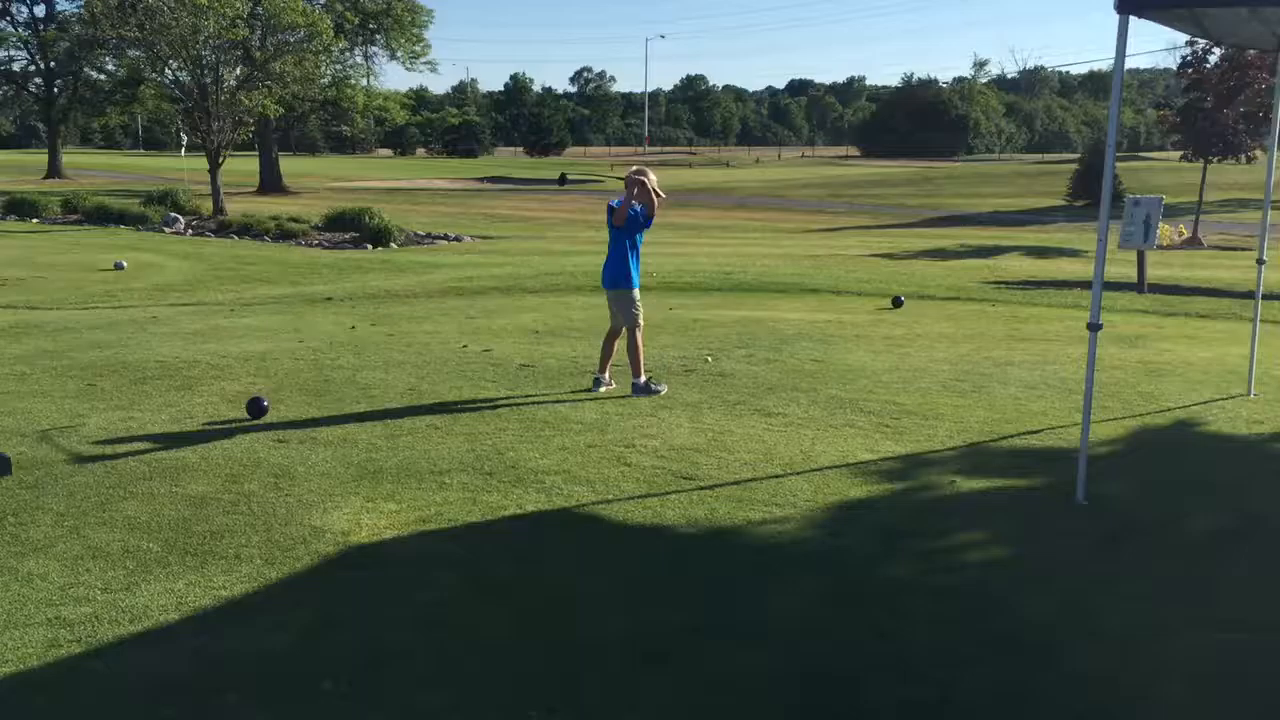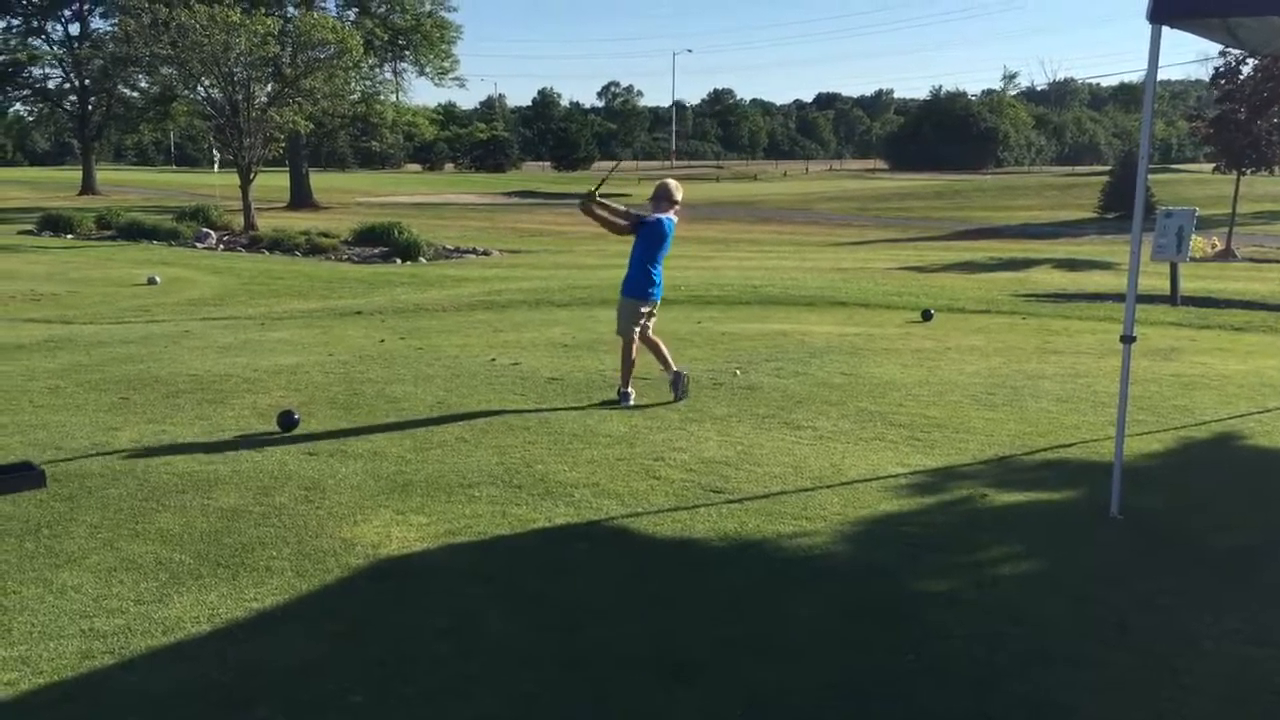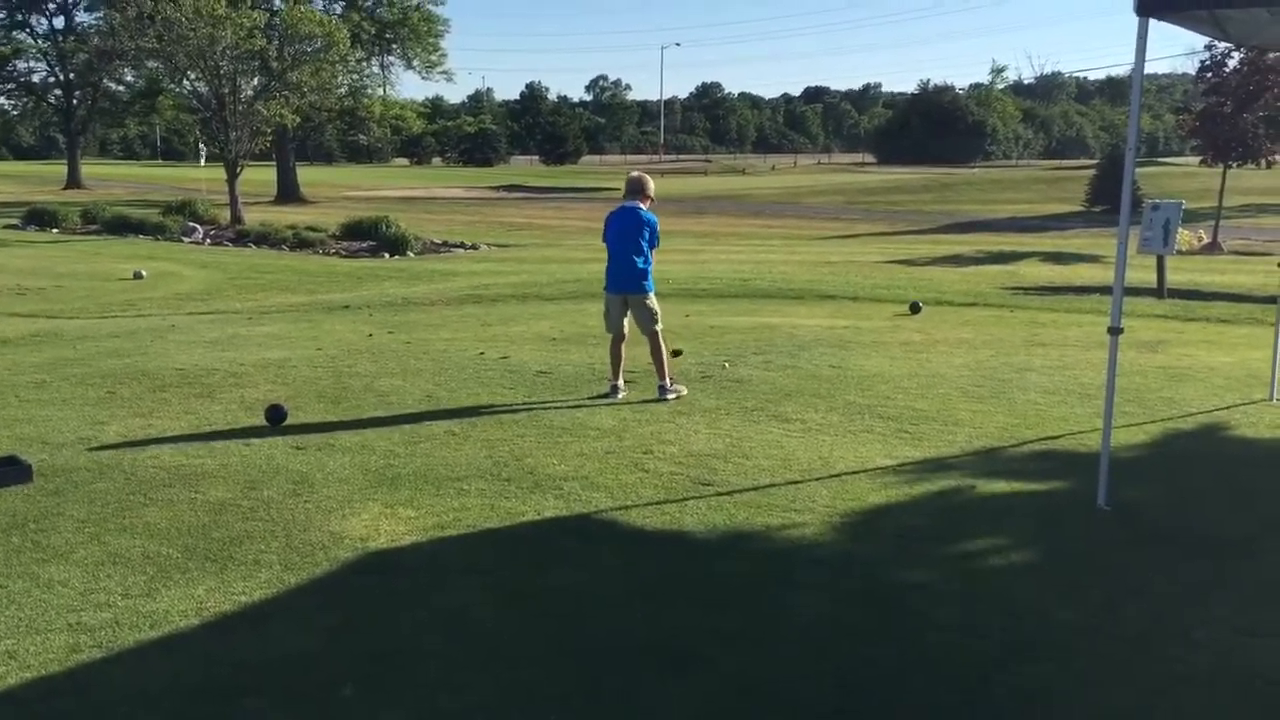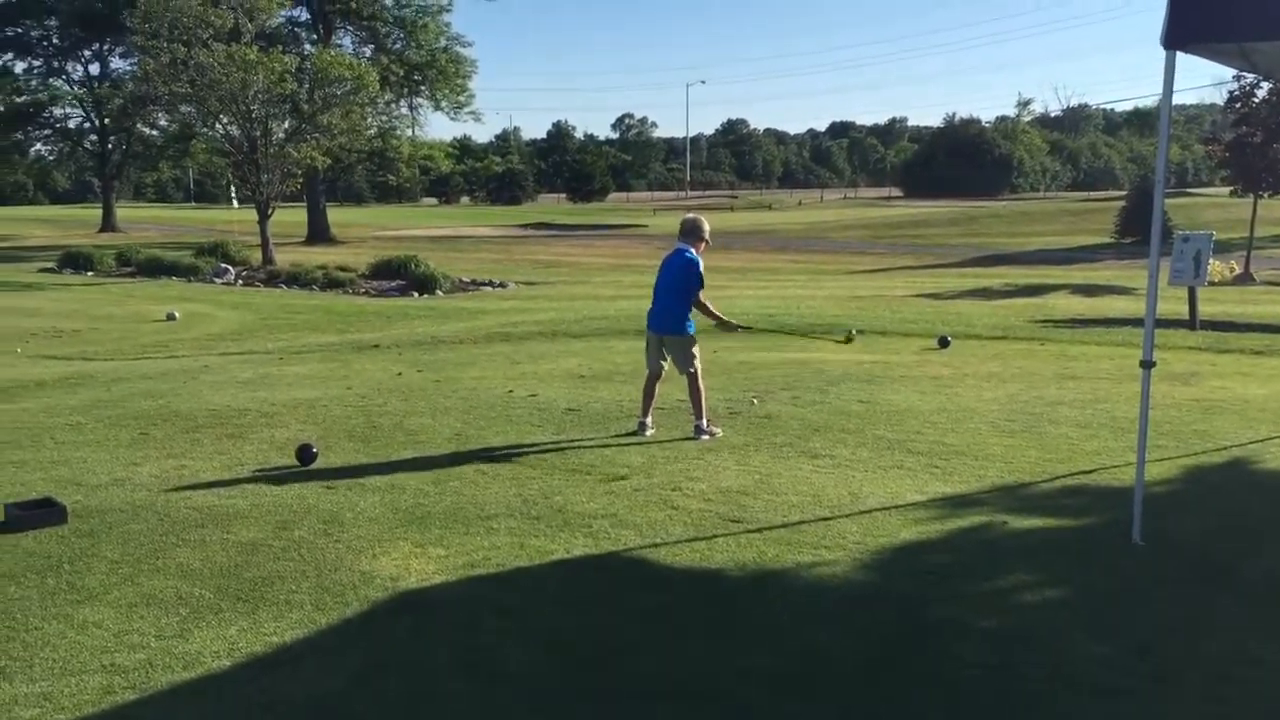
dt=1s
person 1, frame 1
left shoulder: (641, 211)
right shoulder: (616, 207)
left elbow: (654, 207)
right elbow: (618, 220)
left wrist: (648, 189)
right wrist: (630, 196)
left hip: (618, 277)
right hip: (622, 278)
left knee: (617, 327)
right knee: (634, 327)
left ankle: (601, 377)
right ankle: (639, 381)
person 1, frame 2
left shoulder: (658, 223)
right shoulder: (664, 223)
left elbow: (623, 229)
right elbow: (629, 216)
left wrist: (593, 213)
right wrist: (598, 201)
left hip: (636, 289)
right hip: (653, 290)
left knee: (629, 340)
right knee: (646, 335)
left ankle: (625, 391)
right ankle: (673, 374)
person 1, frame 3
left shoulder: (611, 218)
right shoulder: (649, 220)
left elbow: (611, 248)
right elbow: (650, 255)
left hip: (614, 285)
right hip: (640, 285)
left knee: (618, 335)
right knee: (654, 334)
left ankle: (616, 384)
right ankle: (665, 385)
person 1, frame 4
left shoulder: (671, 258)
right shoulder: (692, 261)
right elbow: (697, 300)
left wrist: (716, 317)
right wrist: (721, 320)
left hip: (655, 323)
right hip: (677, 326)
left knee: (654, 373)
right knee: (693, 374)
left ankle: (645, 421)
right ankle: (701, 425)
